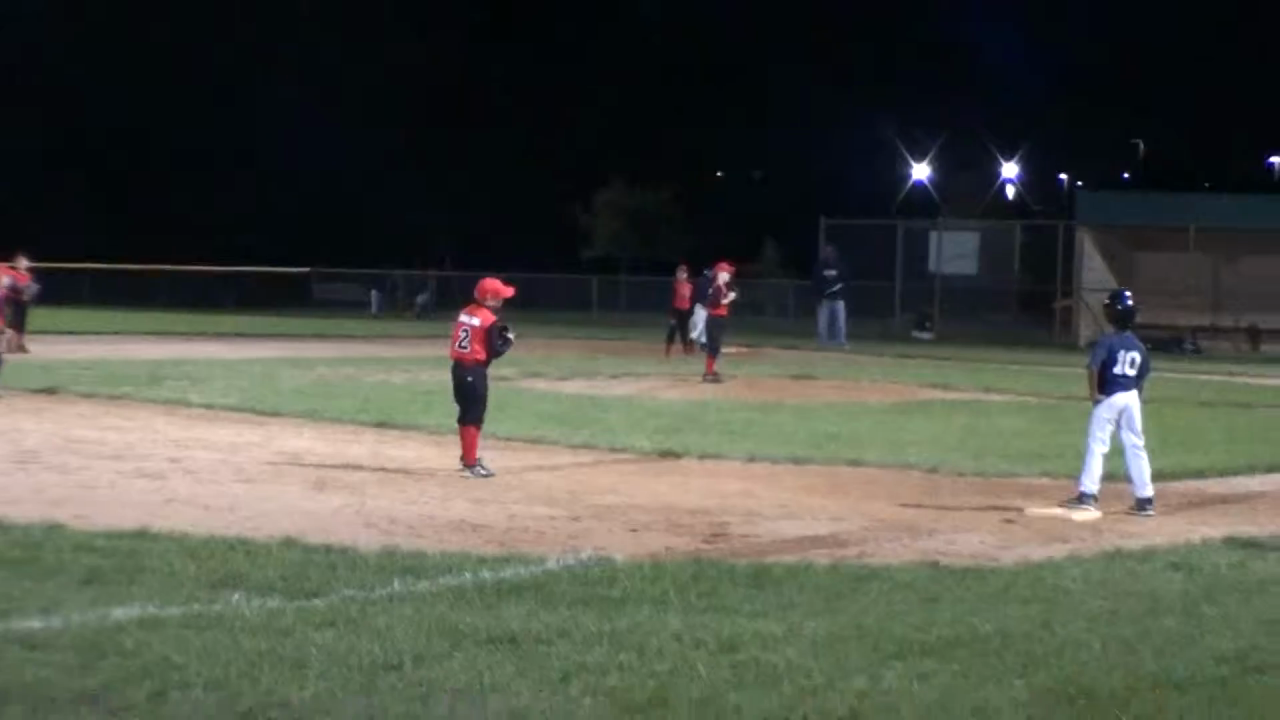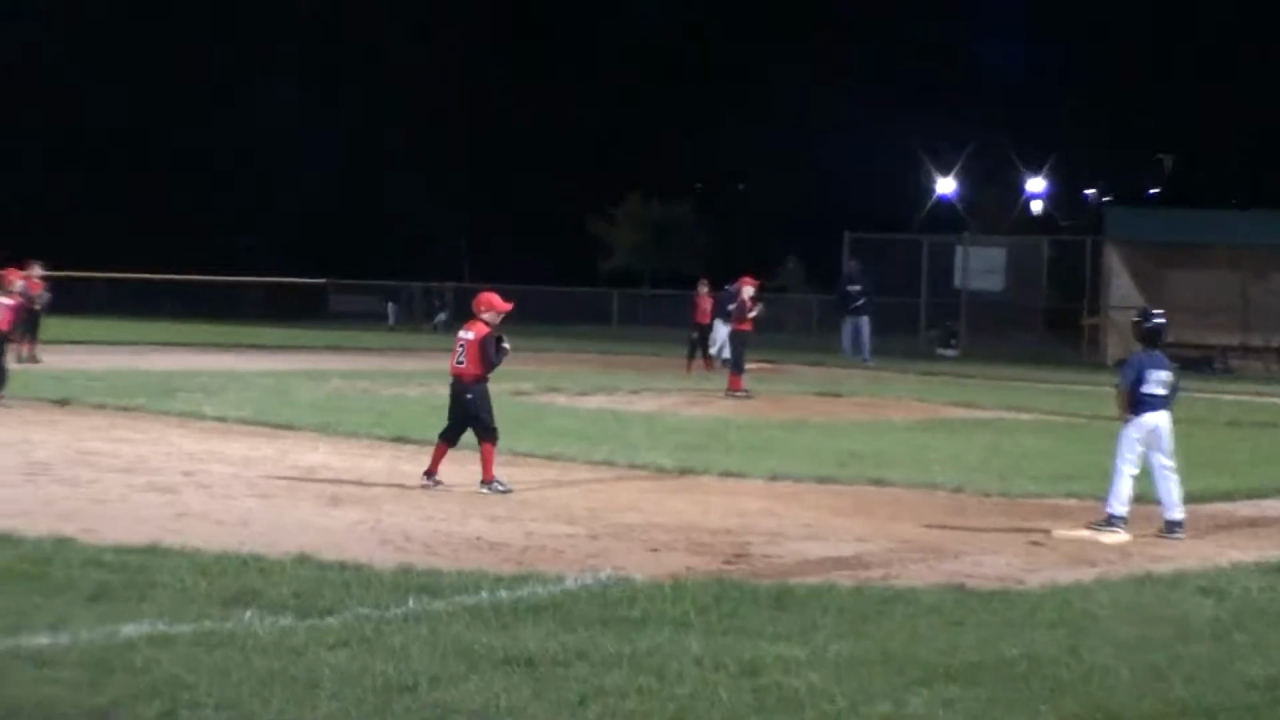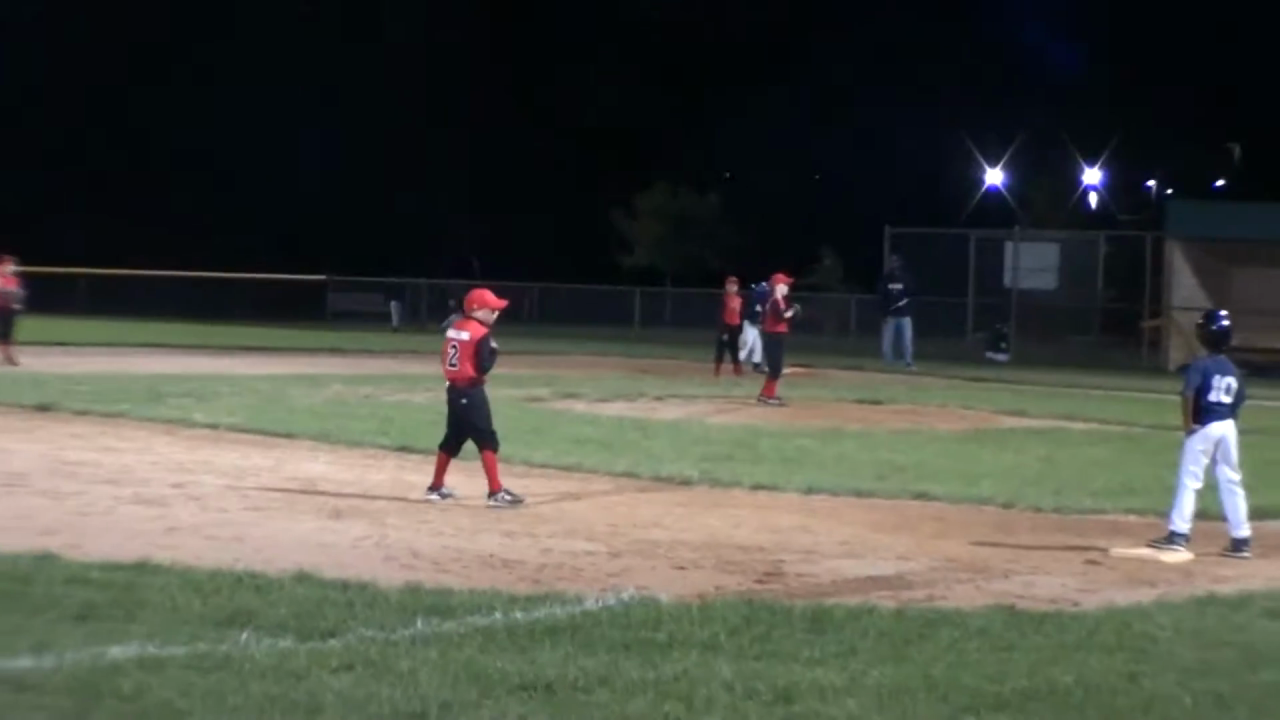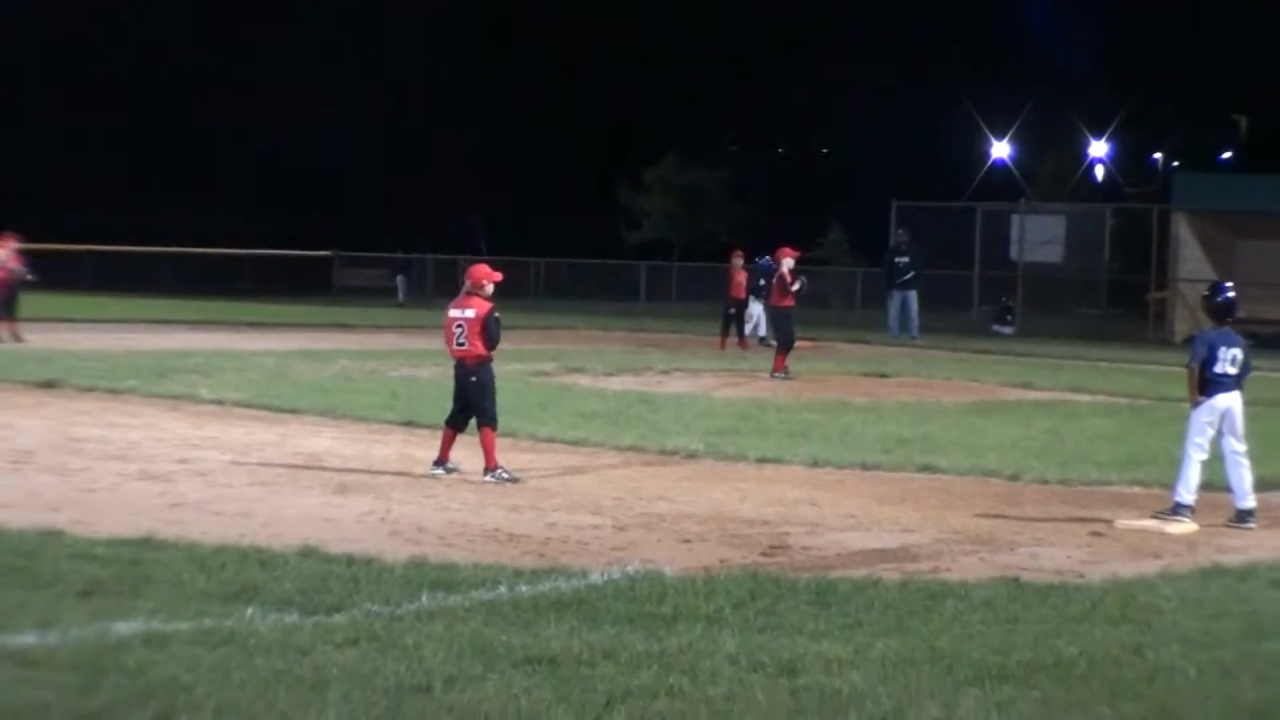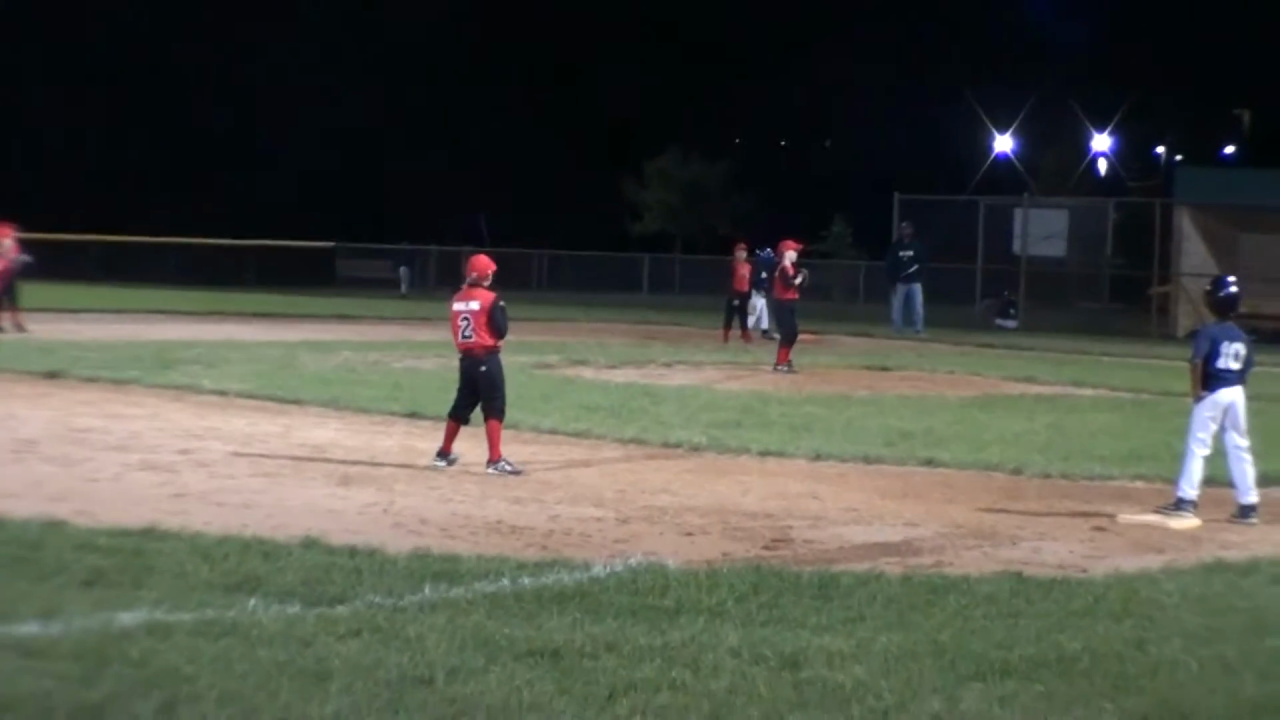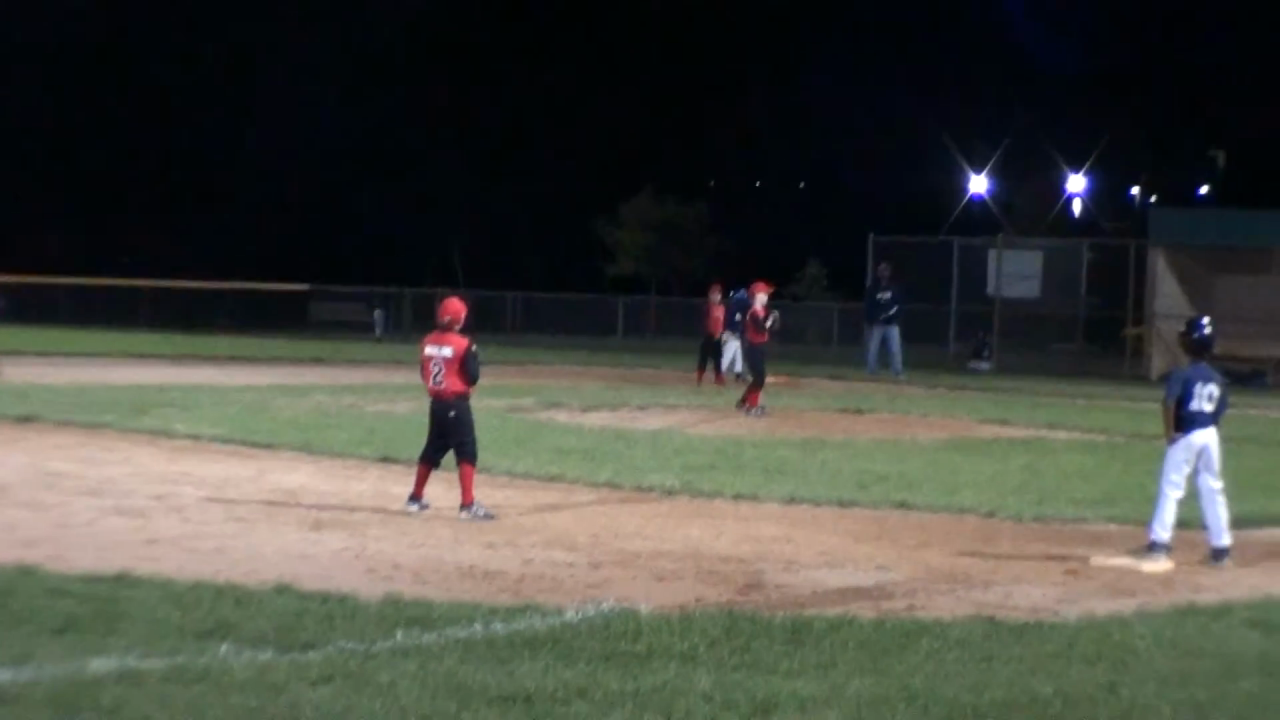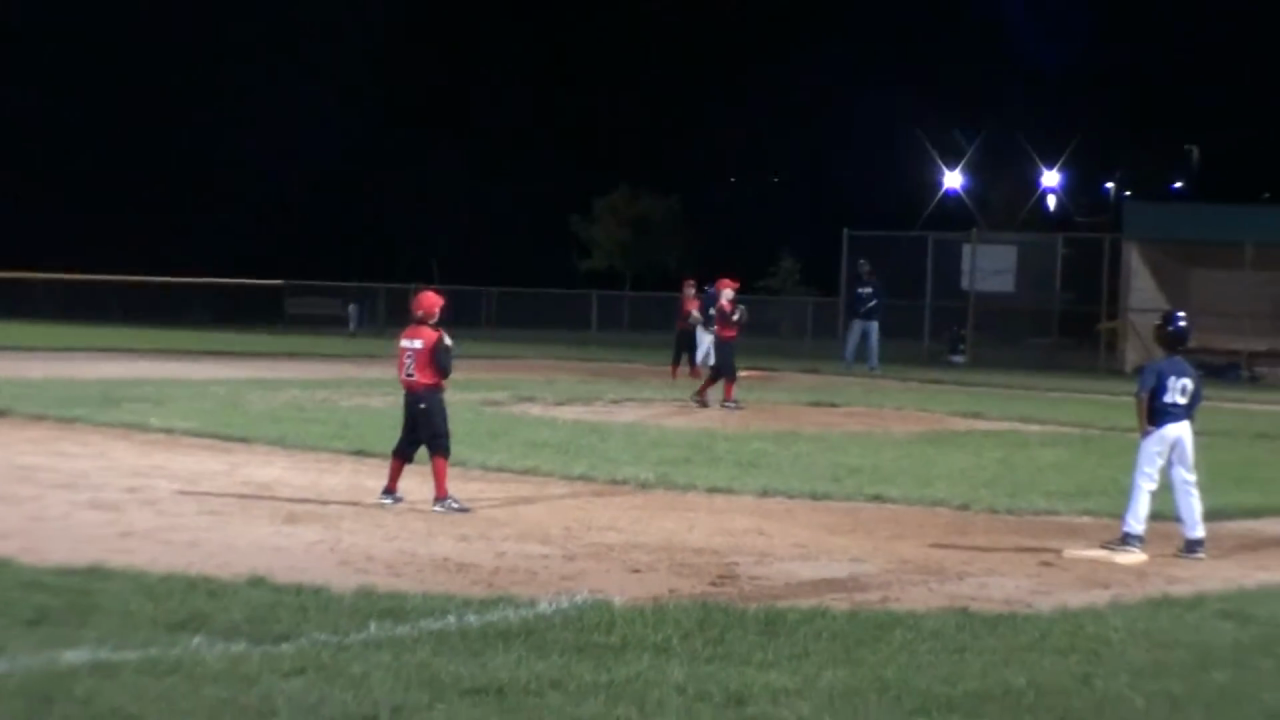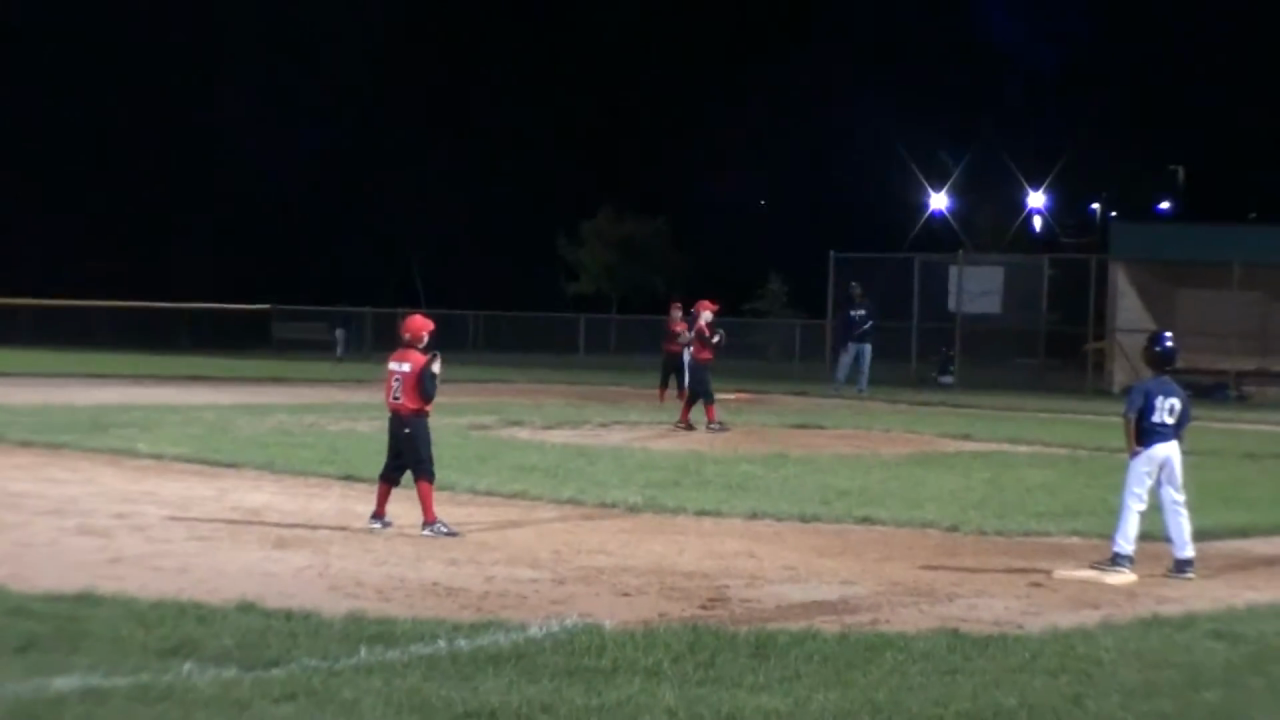
dt=0.2s
person 1, frame 1
left shoulder: (1107, 341)
right shoulder: (1139, 346)
left elbow: (1093, 368)
right elbow: (1142, 378)
left wrist: (1094, 393)
right wrist: (1134, 399)
left hip: (1109, 398)
right hip: (1131, 398)
left knee: (1097, 446)
right knee: (1136, 447)
left ankle: (1088, 495)
right ankle: (1145, 499)
person 1, frame 2
left shoulder: (1136, 359)
right shoulder: (1167, 364)
left elbow: (1123, 387)
right elbow: (1171, 396)
left wrist: (1124, 413)
right wrist: (1162, 418)
left hip: (1139, 418)
right hip: (1161, 417)
left knee: (1125, 466)
right knee: (1165, 469)
left ankle: (1117, 517)
right ankle: (1175, 522)
person 1, frame 3
left shoulder: (1200, 365)
right shoulder: (1233, 370)
left elbow: (1188, 394)
right elbow: (1237, 405)
left wrist: (1187, 424)
right wrist: (1226, 425)
left hip: (1204, 428)
right hip: (1227, 427)
left knee: (1189, 480)
right knee: (1231, 482)
left ankle: (1178, 534)
right ankle: (1241, 539)
person 1, frame 4
left shoulder: (1206, 337)
right shoulder: (1239, 342)
left elbow: (1193, 366)
right elbow: (1242, 376)
left wrist: (1194, 395)
right wrist: (1231, 395)
left hip: (1210, 400)
right hip: (1233, 399)
left knee: (1194, 451)
right knee: (1237, 454)
left ankle: (1183, 506)
right ankle: (1246, 510)
person 1, frame 5
left shoulder: (1209, 331)
right shoulder: (1242, 337)
left elbow: (1196, 361)
right elbow: (1245, 371)
left wrist: (1197, 390)
right wrist: (1233, 390)
left hip: (1212, 395)
right hip: (1236, 394)
left knee: (1197, 447)
right knee: (1239, 449)
left ankle: (1186, 501)
right ankle: (1248, 505)
person 1, frame 6
left shoulder: (1183, 374)
right shoulder: (1216, 378)
left elbow: (1169, 403)
right elbow: (1219, 412)
left wrist: (1170, 432)
right wrist: (1208, 431)
left hip: (1187, 436)
right hip: (1210, 436)
left knee: (1171, 489)
right knee: (1213, 491)
left ankle: (1159, 543)
right ankle: (1221, 548)
person 1, frame 7
left shoulder: (1156, 367)
right shoulder: (1190, 372)
left elbow: (1142, 396)
right elbow: (1193, 406)
left wrist: (1143, 426)
right wrist: (1181, 426)
left hip: (1159, 430)
right hip: (1183, 429)
left knee: (1144, 482)
right knee: (1187, 484)
left ankle: (1133, 536)
right ankle: (1195, 540)
person 1, frame 8
left shoulder: (1143, 387)
right shoulder: (1179, 392)
left elbow: (1130, 416)
right elbow: (1182, 427)
left wrist: (1131, 446)
right wrist: (1171, 446)
left hip: (1148, 449)
right hip: (1171, 449)
left knee: (1133, 501)
right knee: (1176, 504)
left ankle: (1122, 556)
right ankle: (1184, 561)
person 2, frame 1
left shoulder: (464, 313)
right shoulder: (490, 320)
right elbow: (494, 353)
right wrist: (508, 341)
left hip: (458, 367)
right hip: (474, 370)
left knee: (469, 412)
right knee: (472, 415)
left ankle: (468, 455)
right ankle: (470, 464)
person 2, frame 2
left shoulder: (466, 328)
right shoulder: (486, 333)
right elbow: (489, 365)
right wrist: (503, 350)
left hip: (458, 384)
right hip: (474, 387)
left knee: (453, 429)
right knee: (488, 432)
left ankle: (430, 474)
right ankle: (488, 481)
person 2, frame 3
left shoulder: (455, 327)
right shoulder: (481, 333)
right elbow: (483, 368)
right wrist: (493, 350)
left hip: (454, 389)
right hip: (470, 391)
left knee: (452, 438)
right knee: (487, 439)
left ankle: (436, 487)
right ankle: (496, 492)
person 2, frame 4
left shoulder: (454, 306)
right shoulder: (486, 308)
left elbow: (449, 340)
right elbow: (492, 343)
right wrist: (496, 320)
left hip: (461, 366)
right hip: (479, 368)
left knee: (458, 414)
right knee: (487, 417)
left ankle: (441, 462)
right ankle: (491, 469)
person 2, frame 5
left shoulder: (457, 299)
right shoulder: (491, 299)
left elbow: (459, 329)
right elbow: (501, 332)
right wrist: (501, 309)
left hip: (466, 359)
right hip: (486, 359)
left knee: (461, 405)
right knee: (494, 408)
left ankle: (444, 453)
right ankle: (495, 460)
person 2, frame 6
left shoulder: (428, 342)
right shoulder: (463, 345)
left elbow: (424, 374)
right elbow: (472, 378)
right wrist: (473, 354)
left hip: (436, 403)
right hip: (456, 404)
left knee: (432, 450)
right knee: (466, 453)
left ankle: (415, 498)
right ankle: (468, 505)
person 2, frame 7
left shoulder: (406, 335)
right shoulder: (435, 337)
right elbow: (444, 372)
right wrist: (447, 347)
left hip: (410, 396)
right hip: (429, 397)
left knee: (406, 443)
right knee: (439, 445)
left ankle: (389, 491)
right ankle: (441, 498)
person 2, frame 8
left shoulder: (395, 357)
right shoulder: (421, 362)
right elbow: (427, 396)
right wrist: (434, 373)
left hip: (396, 419)
right hip: (414, 421)
left knee: (392, 467)
right knee: (423, 469)
left ankle: (378, 516)
right ankle: (430, 522)
